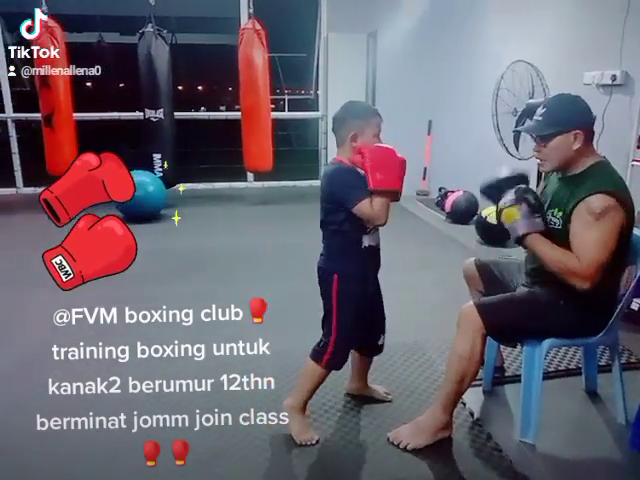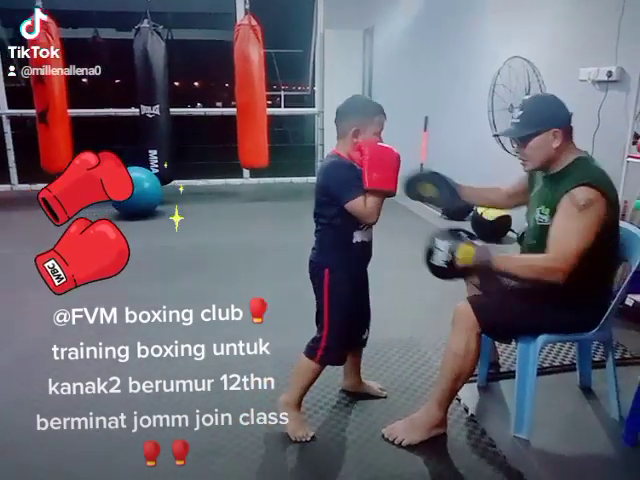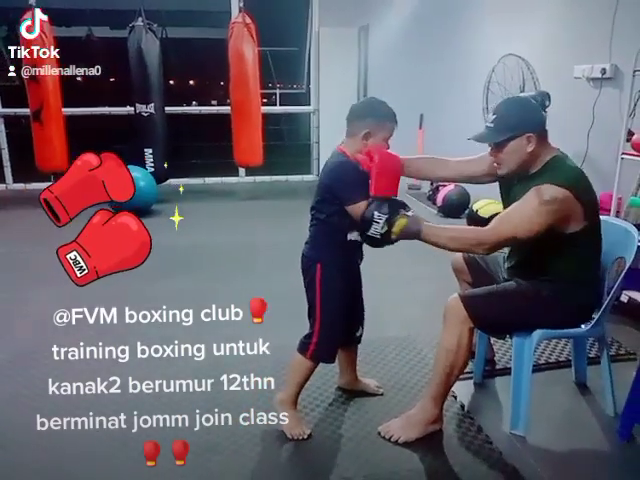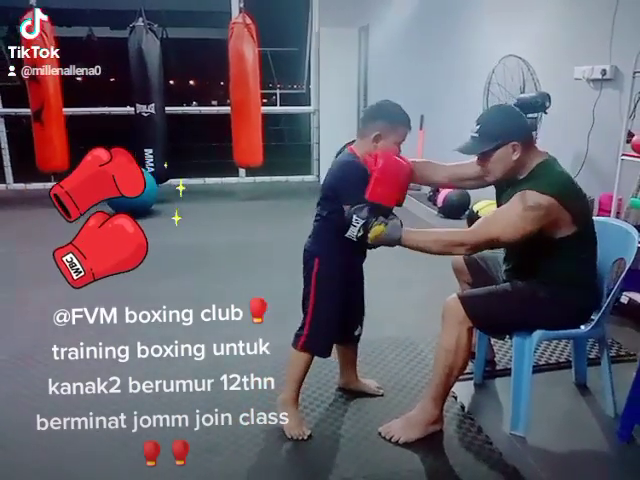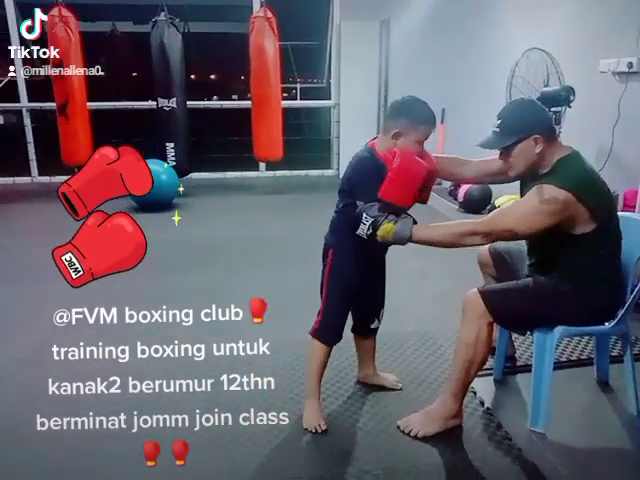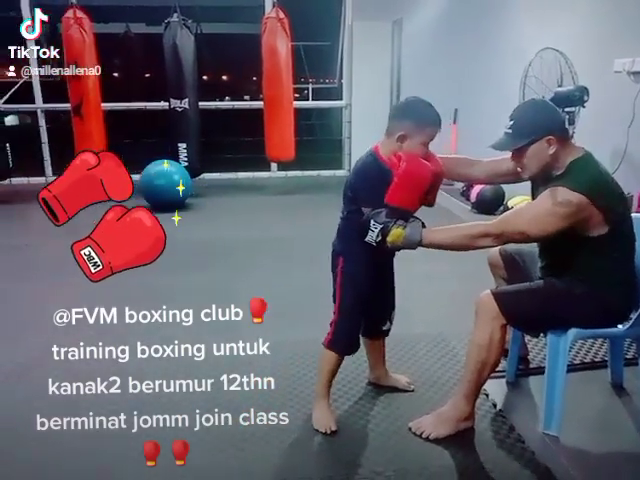
dt=0.3s
person 1, frame 1
left shoulder: (600, 198)
right shoulder: (562, 170)
left elbow: (584, 276)
left wrist: (528, 234)
right wrist: (519, 201)
left hip: (577, 304)
right hip: (542, 279)
left knee: (471, 316)
right knee: (474, 270)
left ankle: (438, 419)
right ankle: (489, 358)
person 1, frame 2
left shoulder: (583, 192)
right shoulder: (546, 168)
left elbow: (556, 269)
right elbow: (505, 197)
left wrist: (487, 258)
left hip: (574, 300)
right hip: (543, 279)
left knee: (467, 313)
right knee: (474, 270)
left ankle: (433, 416)
person 1, frame 3
left shoulder: (555, 190)
right shoulder: (519, 163)
left elbow: (485, 241)
right elbow: (447, 168)
left wrist: (413, 228)
left hip: (563, 294)
right hip: (531, 270)
left knee: (458, 309)
right knee: (463, 263)
left ankle: (429, 413)
person 1, frame 4
left shoulder: (541, 195)
right shoulder: (516, 166)
left elbow: (468, 242)
right elbow: (443, 173)
left wrist: (394, 233)
left hip: (561, 295)
right hip: (533, 272)
left knee: (457, 308)
right knee: (465, 266)
left ankle: (429, 414)
person 1, frame 5
left shoulder: (558, 192)
right shoulder: (542, 161)
left elbow: (481, 231)
right elbow: (470, 170)
left wrist: (405, 231)
left hip: (586, 293)
right hip: (558, 268)
left knee: (477, 303)
right knee: (490, 257)
left ankle: (448, 408)
person 1, frame 6
left shoulder: (572, 193)
right shoulder: (554, 162)
left elbow: (491, 232)
left wrist: (413, 235)
left hip: (598, 296)
right hip: (568, 270)
left knee: (489, 305)
right knee: (501, 258)
left ankle: (461, 412)
right ankle: (505, 346)
person 2, frame 1
left shoulder: (354, 172)
right shoulder: (340, 175)
left elbow: (374, 210)
right elbow: (378, 214)
left wrist: (388, 179)
right wrist: (385, 180)
left hip: (361, 267)
right hip: (341, 271)
left knee: (372, 328)
right knee: (336, 342)
left ankle: (359, 384)
right ankle: (295, 405)
person 2, frame 2
left shoulder: (352, 165)
right shoulder: (337, 169)
left elbow: (366, 207)
right elbow: (369, 214)
left wrist: (382, 175)
right wrist: (379, 177)
left hip: (352, 262)
right hip: (332, 266)
left knee: (357, 324)
right knee: (329, 337)
left ankle: (353, 380)
right ankle: (290, 403)
person 2, frame 3
left shoulder: (354, 164)
right shoulder: (343, 169)
left elbow: (365, 208)
right elbow: (367, 217)
left hip: (345, 257)
right hip: (325, 261)
left knee: (351, 321)
right knee: (323, 334)
left ankle: (348, 377)
right ankle: (286, 399)
person 2, frame 4
left shoulder: (365, 163)
right shoulder: (348, 169)
left hip: (350, 255)
right hip: (325, 257)
left knee: (351, 320)
right knee: (315, 328)
left ankle: (349, 377)
right ankle: (288, 401)
person 2, frame 5
left shoulder: (393, 160)
right shoulder: (366, 165)
left hip: (372, 250)
right hip: (345, 250)
left knee: (369, 313)
right knee: (330, 320)
left ankle: (367, 371)
right ankle: (311, 396)
person 2, frame 6
left shoulder: (399, 164)
right shoulder: (369, 170)
left elbow: (407, 203)
left wrist: (425, 185)
right wrist: (409, 190)
left hip: (380, 253)
right hip: (354, 255)
left knee: (380, 316)
right knee: (345, 326)
left ankle: (379, 372)
right ankle: (321, 398)
